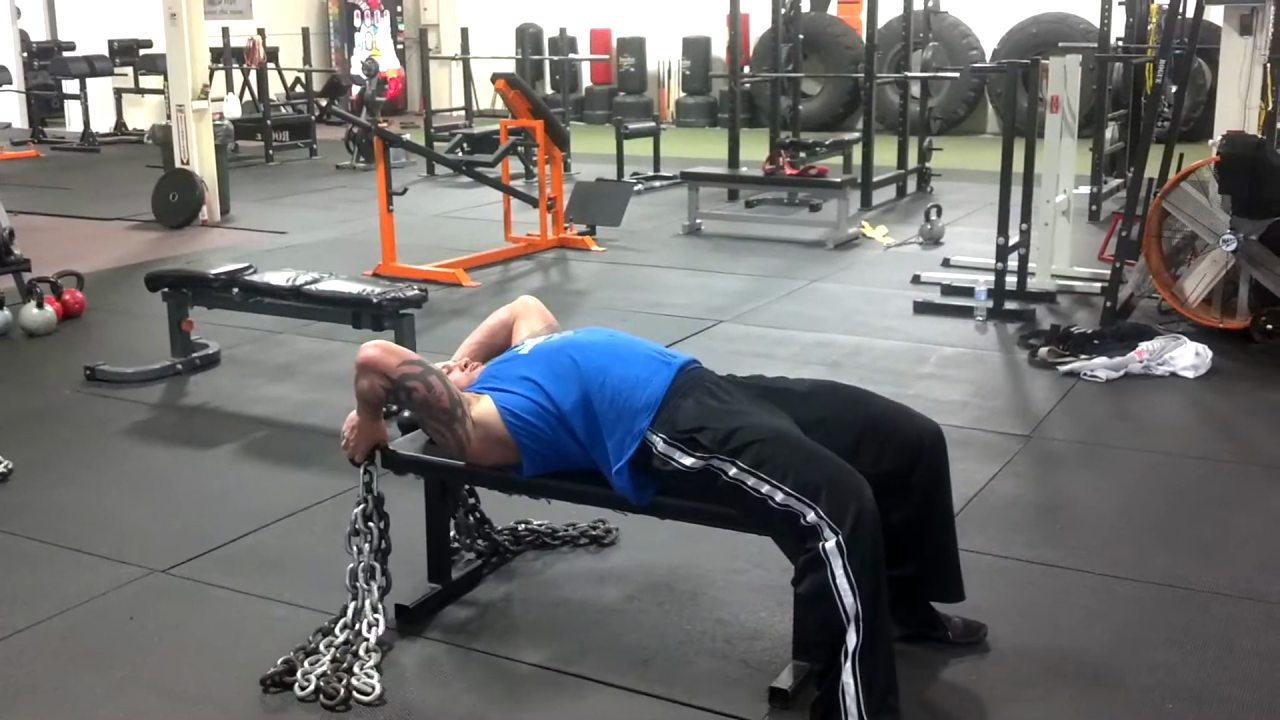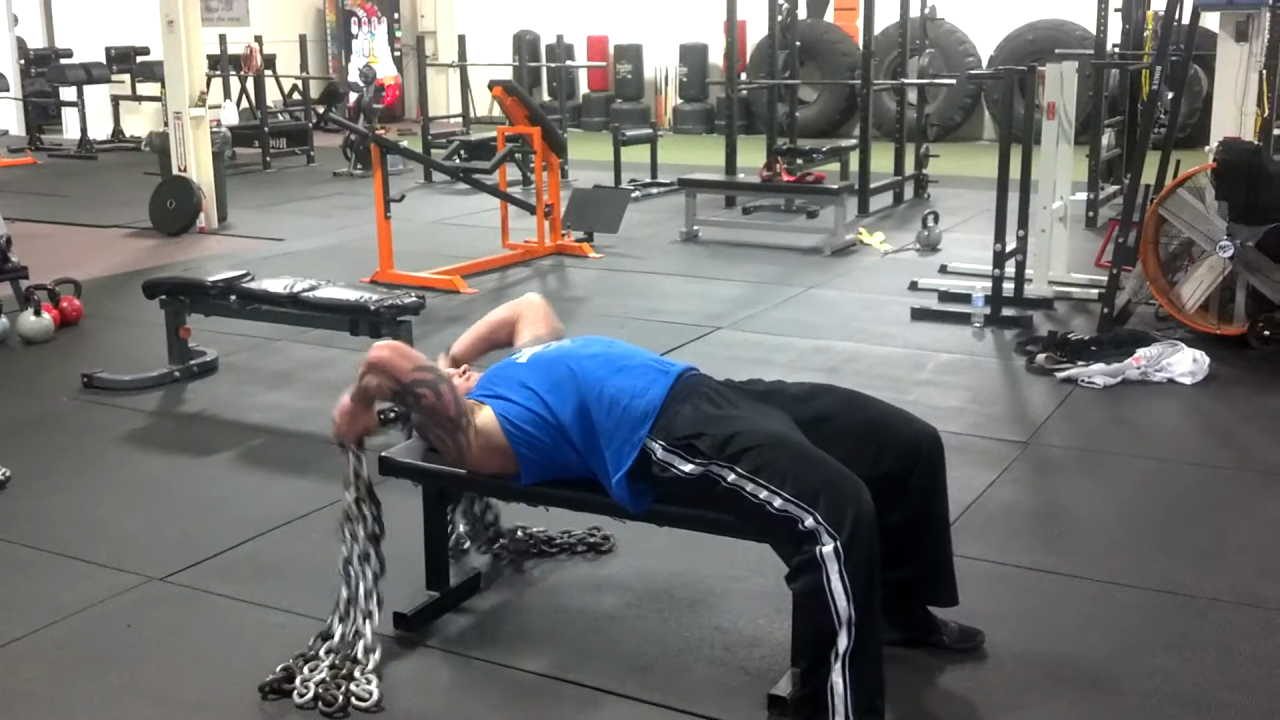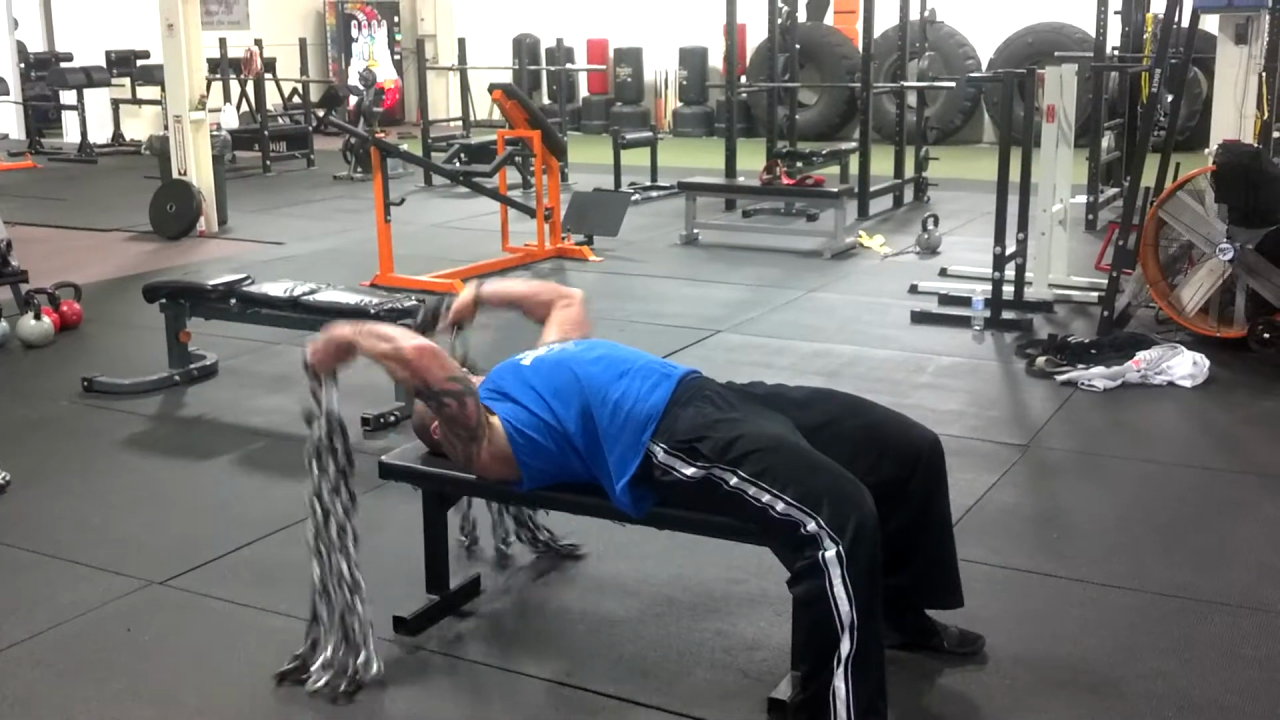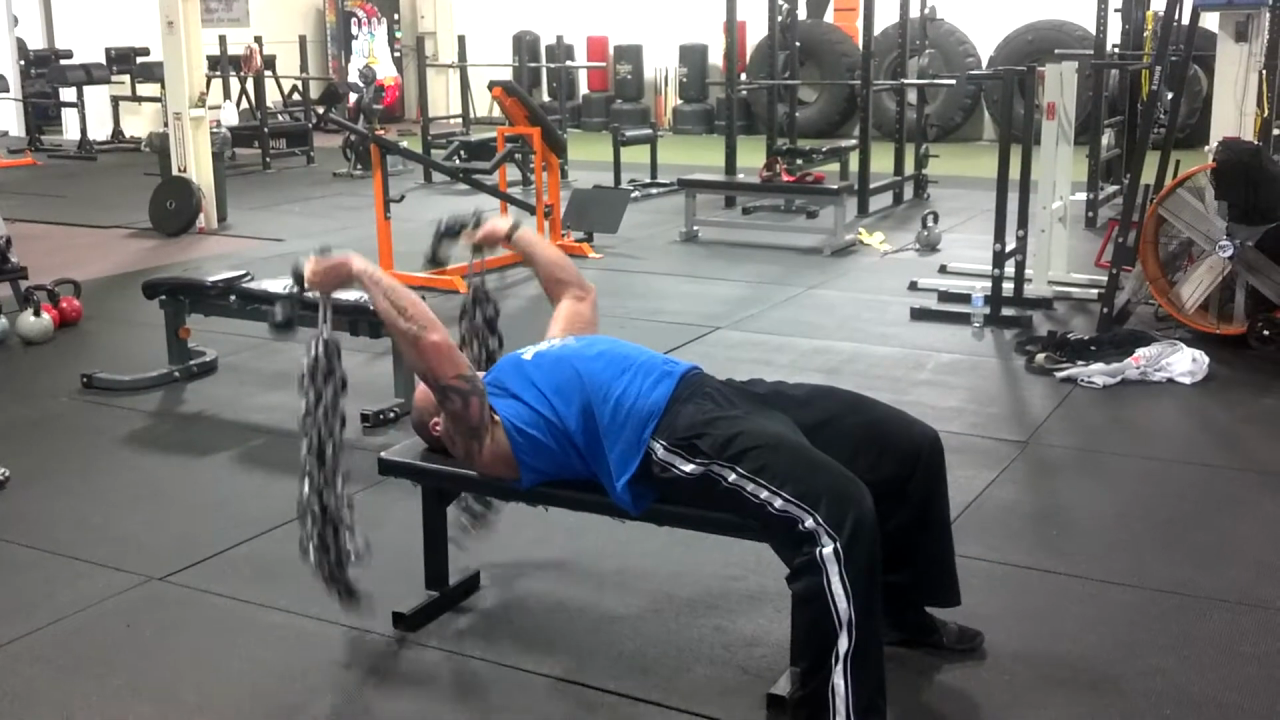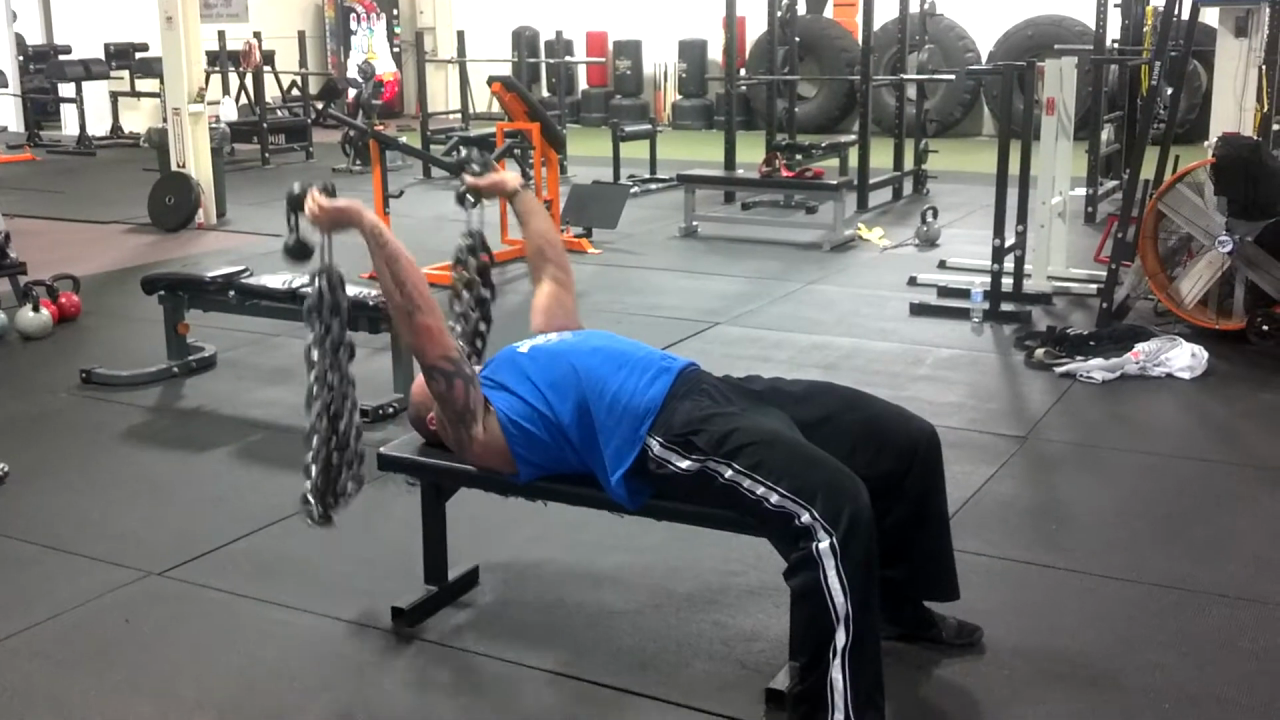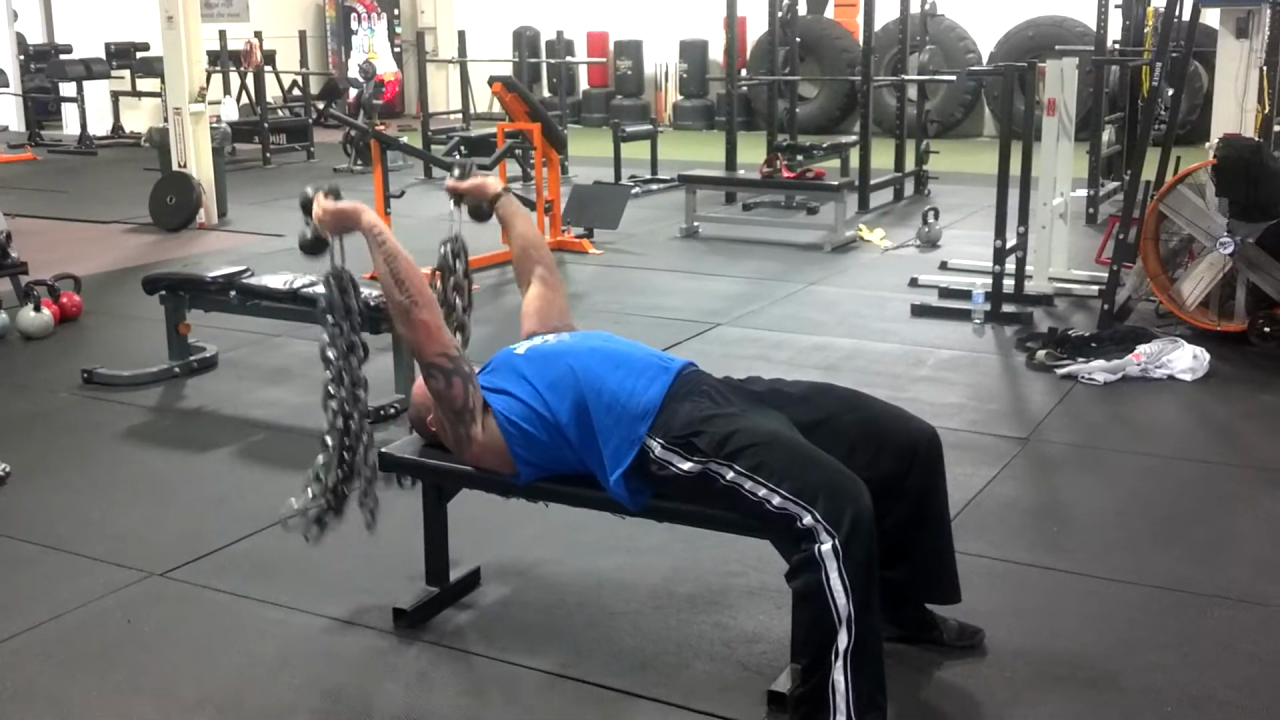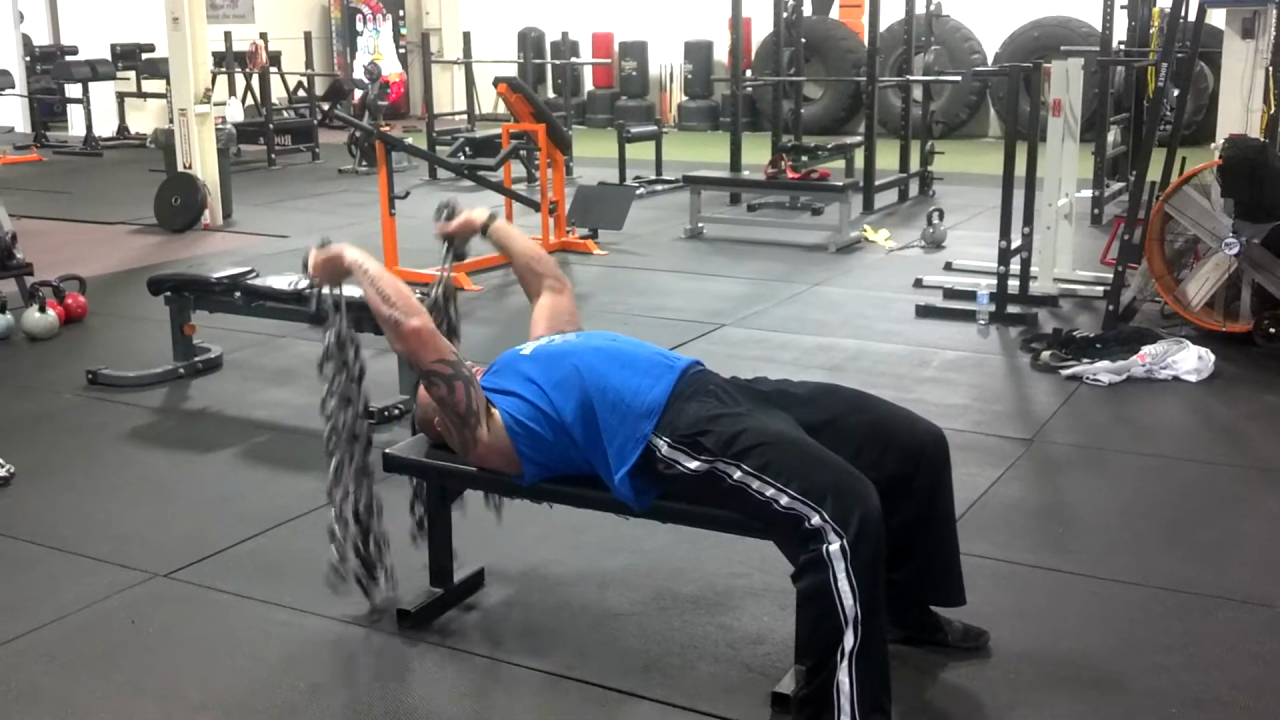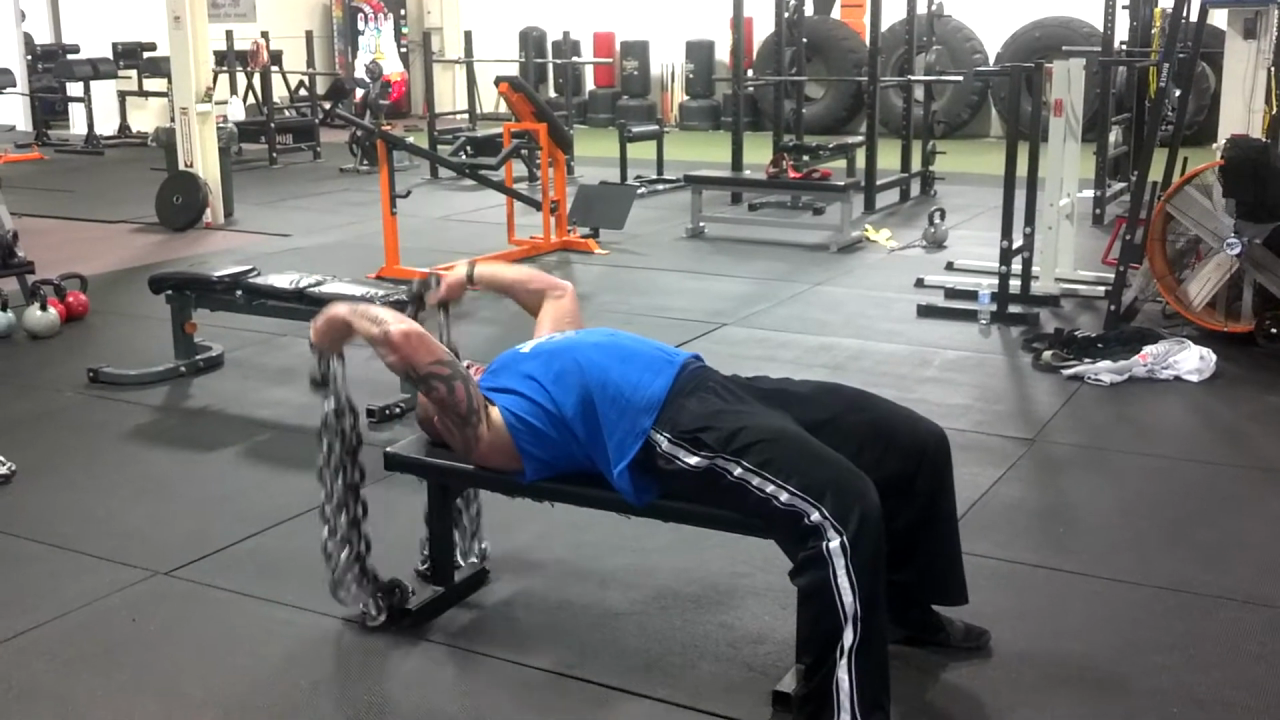
dt=0.2s
person 1, frame 1
left shoulder: (519, 369)
right shoulder: (479, 424)
left elbow: (525, 305)
right elbow: (378, 357)
left wrist: (458, 354)
right wrist: (368, 418)
left hip: (709, 386)
right hip: (673, 429)
left knee: (913, 441)
right knee: (840, 508)
left ankle: (905, 605)
person 1, frame 2
left shoulder: (523, 372)
right shoulder: (476, 432)
left elbow: (532, 302)
right elbow: (390, 358)
left wrist: (453, 351)
right wrist: (359, 406)
left hip: (708, 392)
right hip: (670, 435)
left knee: (910, 446)
right knee: (837, 513)
left ankle: (898, 609)
person 1, frame 3
left shoulder: (530, 371)
right shoulder: (480, 438)
left elbow: (567, 298)
right elbow: (420, 358)
left wrist: (477, 293)
right wrist: (343, 336)
left hip: (713, 397)
right hip: (672, 439)
left knee: (911, 450)
right knee: (840, 518)
left ankle: (897, 612)
person 1, frame 4
left shoulder: (529, 378)
right shoulder: (484, 436)
left elbow: (577, 288)
right elbow: (431, 345)
left wrist: (509, 231)
right wrist: (353, 269)
left hip: (712, 393)
right hip: (672, 437)
left knee: (911, 446)
right knee: (837, 516)
left ankle: (899, 610)
person 1, frame 5
left shoulder: (522, 366)
right shoulder: (478, 430)
left elbow: (555, 274)
right elbow: (425, 329)
left wrist: (517, 190)
right wrist: (362, 220)
left hip: (711, 390)
right hip: (668, 433)
left knee: (908, 441)
right knee: (833, 509)
left ankle: (896, 604)
person 1, frame 6
left shoulder: (524, 362)
right shoulder: (480, 431)
left elbow: (541, 276)
right elbow: (422, 325)
left wrist: (501, 196)
right wrist: (365, 222)
left hip: (707, 391)
right hip: (667, 436)
left knee: (908, 444)
right knee: (834, 511)
left ankle: (897, 606)
person 1, frame 7
left shoulder: (527, 365)
right shoulder: (483, 430)
left elbow: (551, 285)
right elbow: (415, 330)
left wrist: (487, 222)
right wrist: (352, 258)
left hip: (712, 389)
right hip: (673, 433)
left knee: (915, 446)
right knee: (843, 513)
left ankle: (904, 610)
person 1, frame 8
left shoulder: (526, 368)
right shoulder: (483, 428)
left elbow: (559, 292)
right elbow: (409, 342)
left wrist: (471, 273)
right wrist: (345, 314)
left hip: (712, 388)
right hip: (670, 430)
left knee: (916, 445)
right knee: (843, 511)
left ankle: (906, 610)
